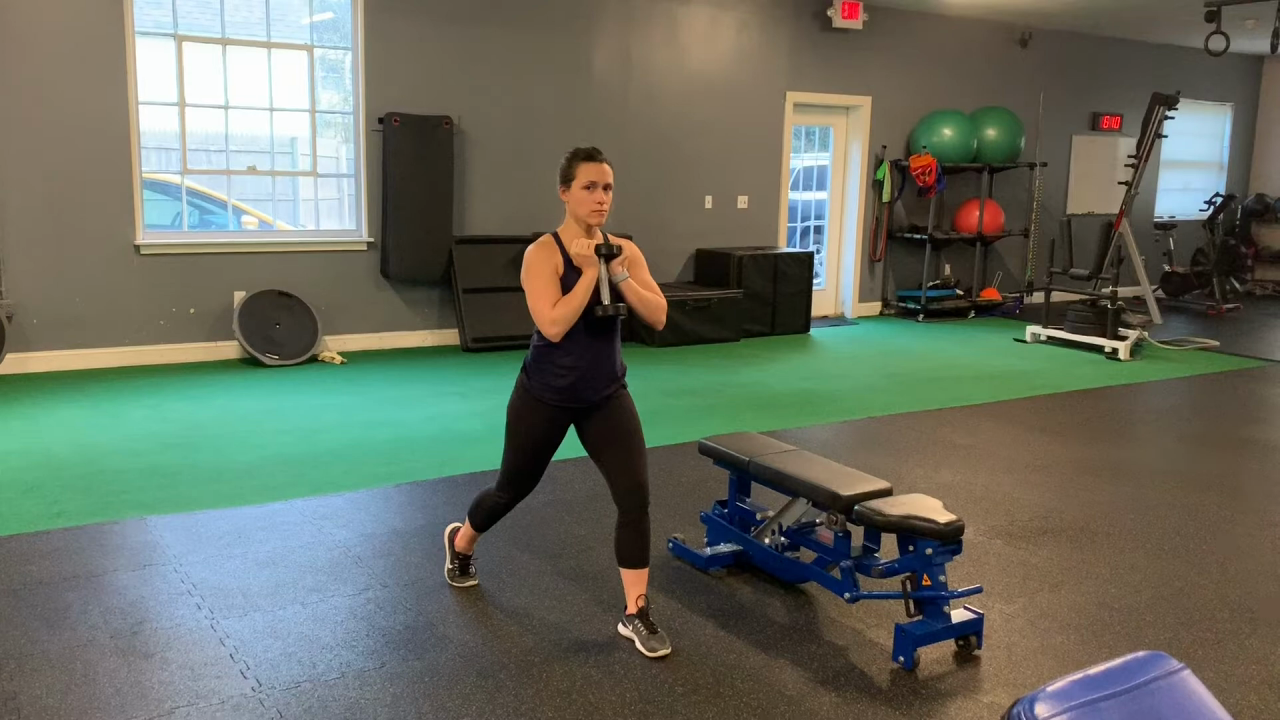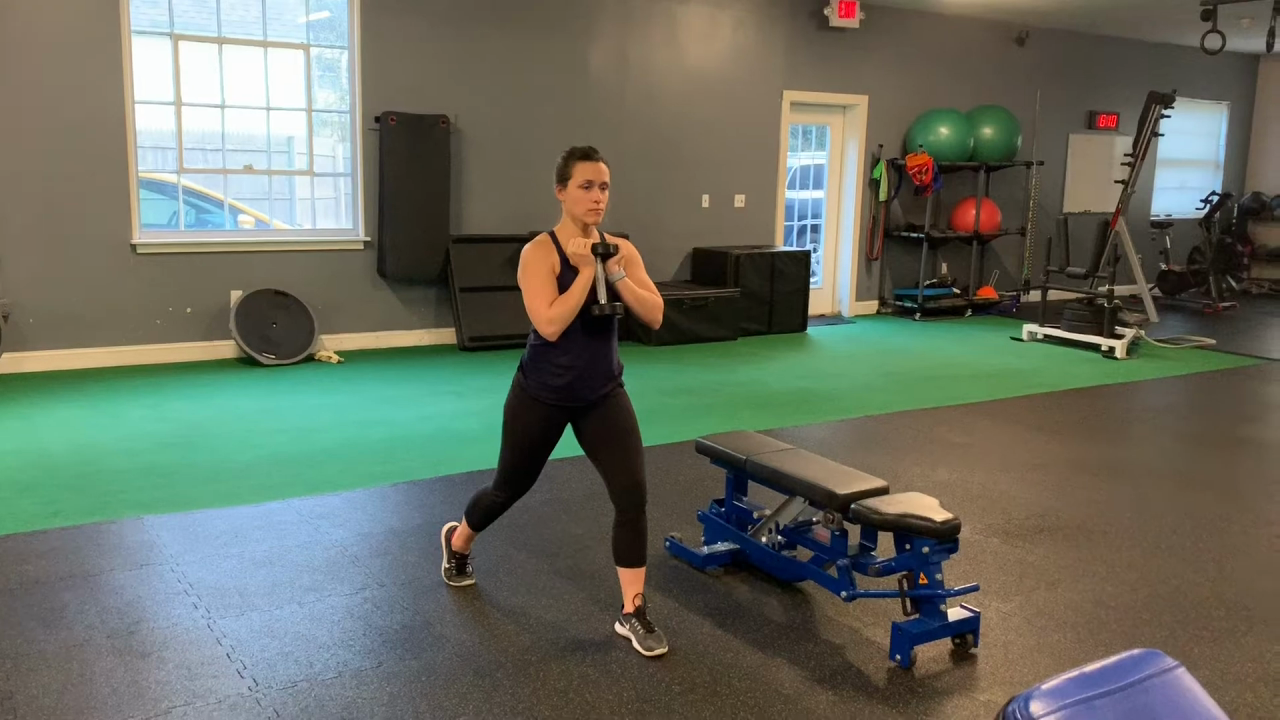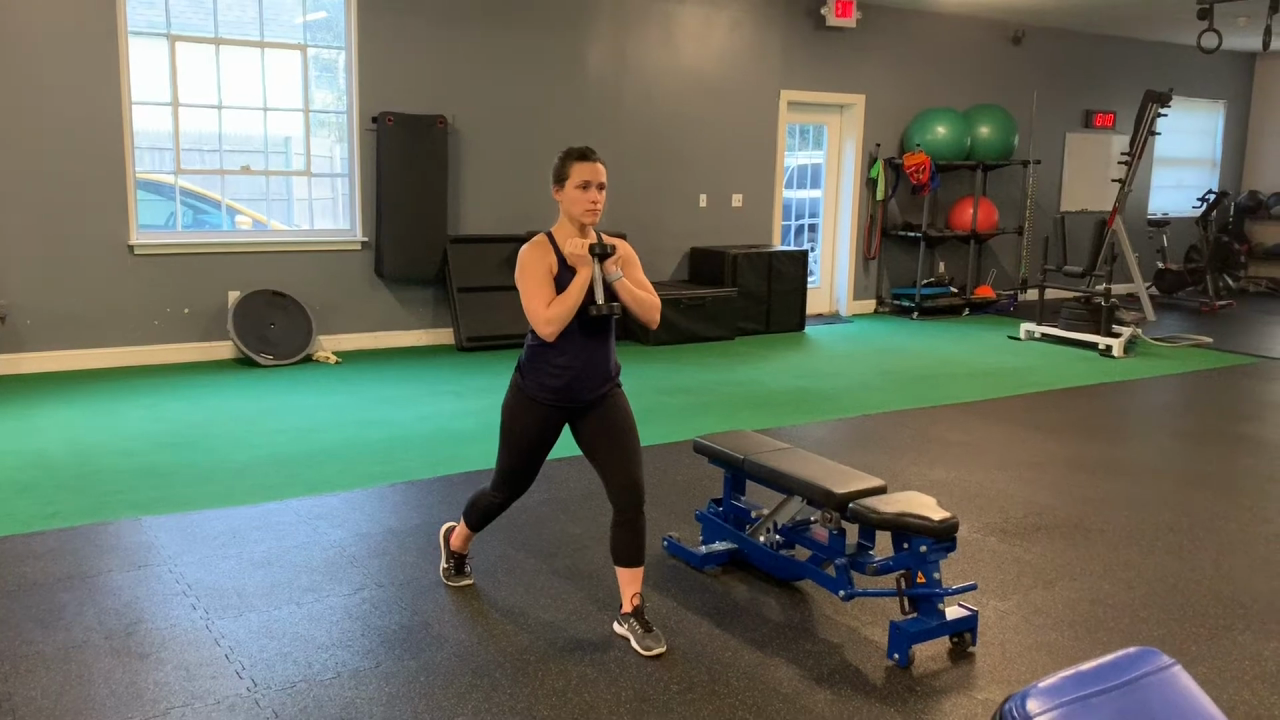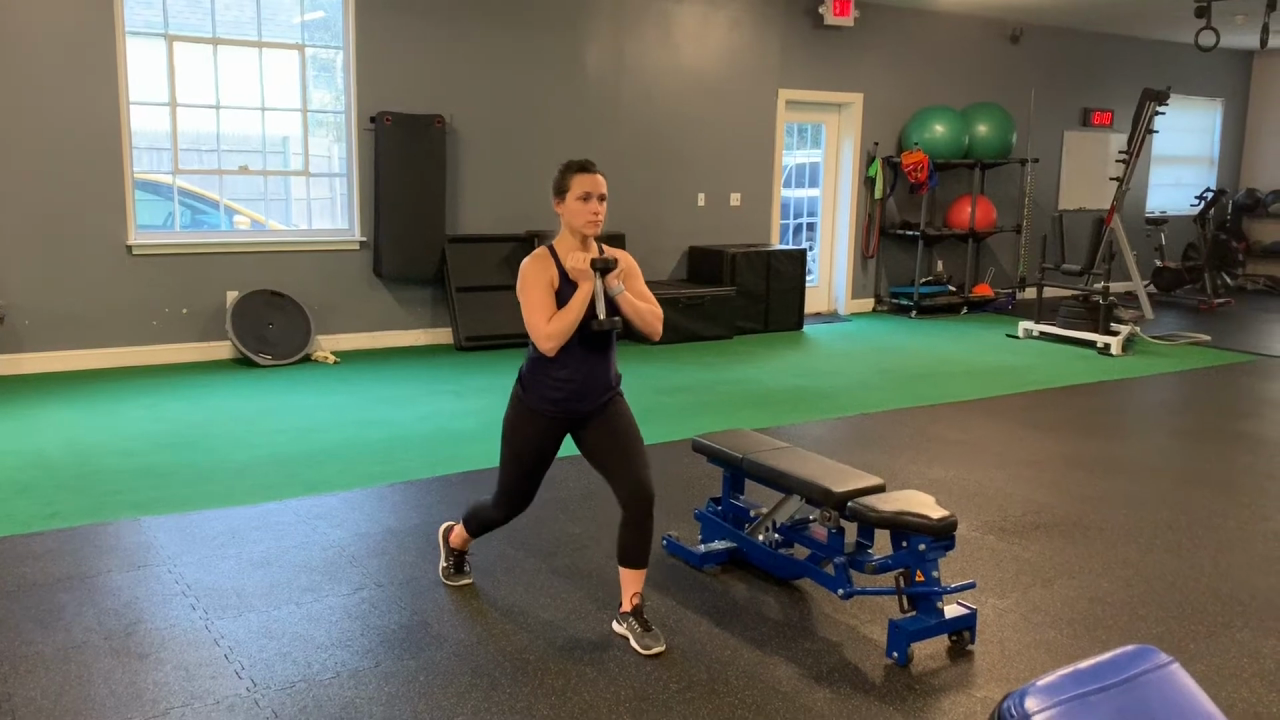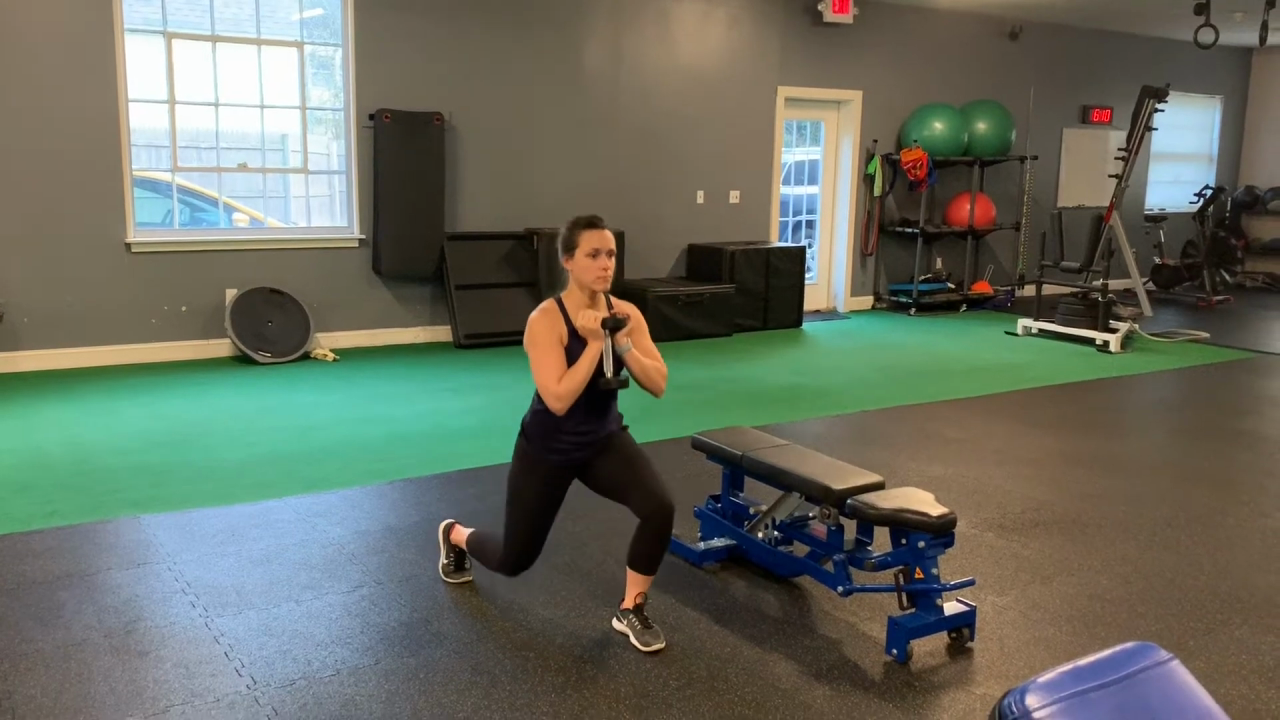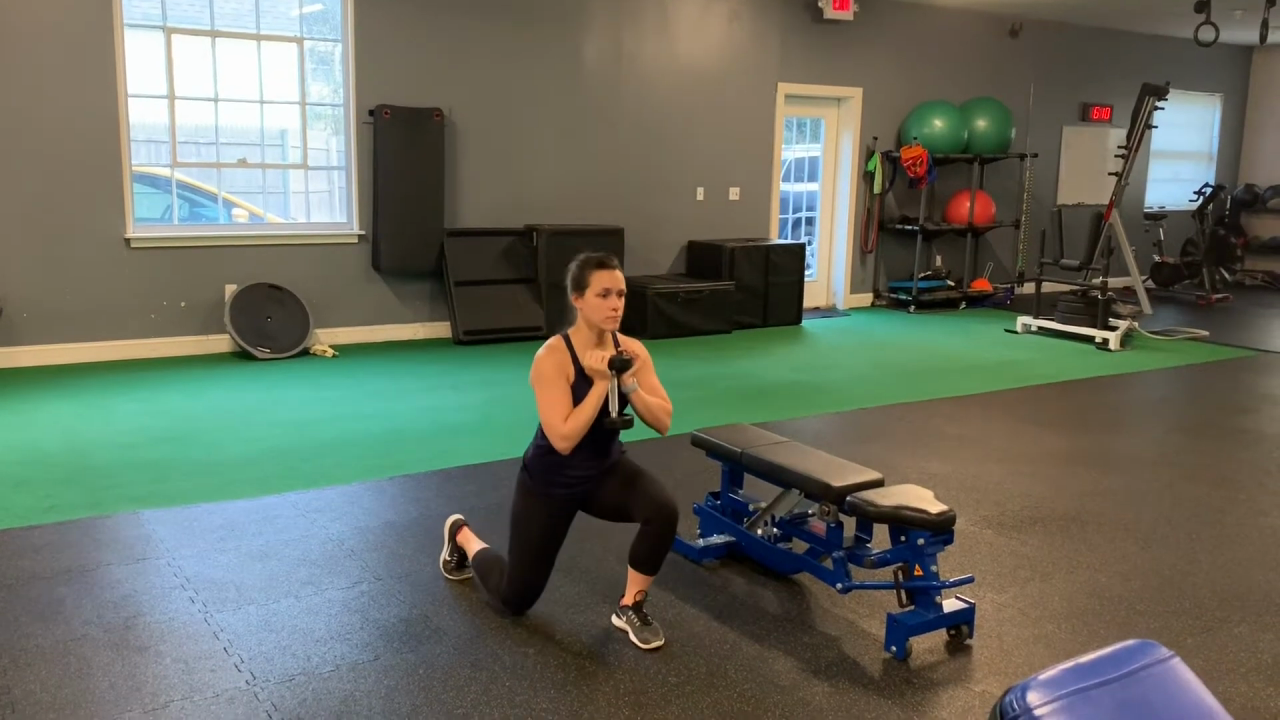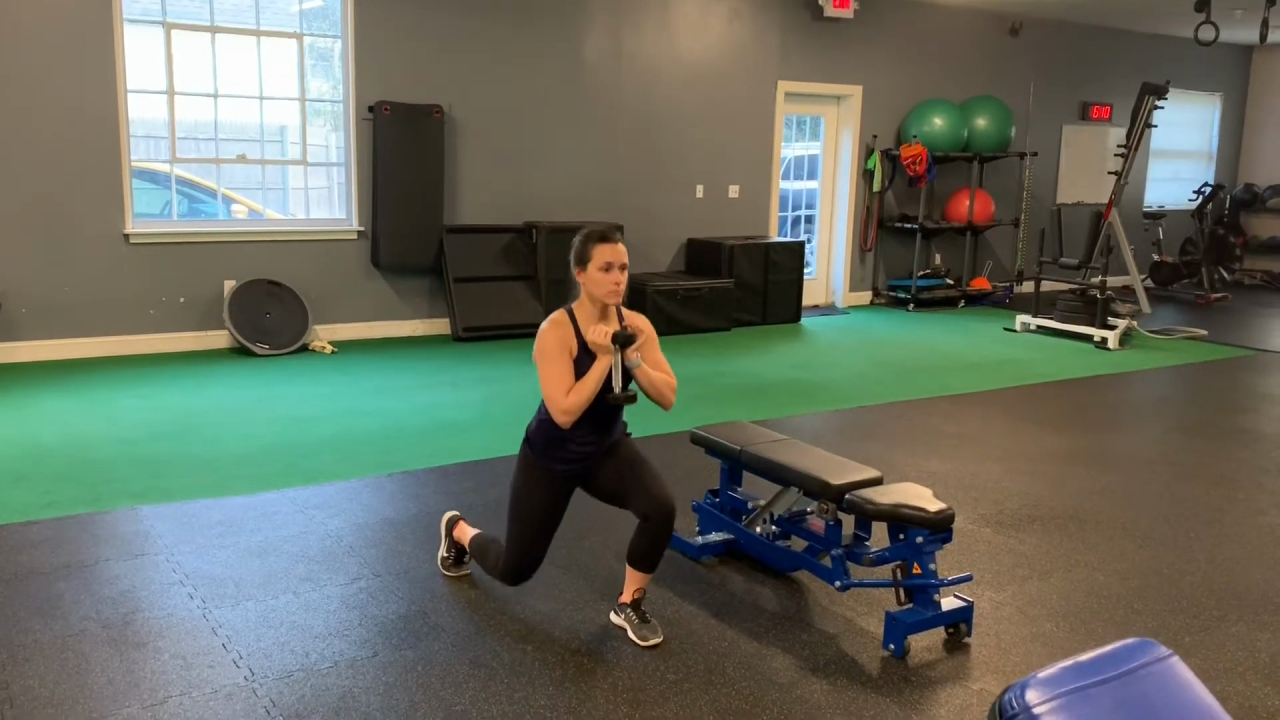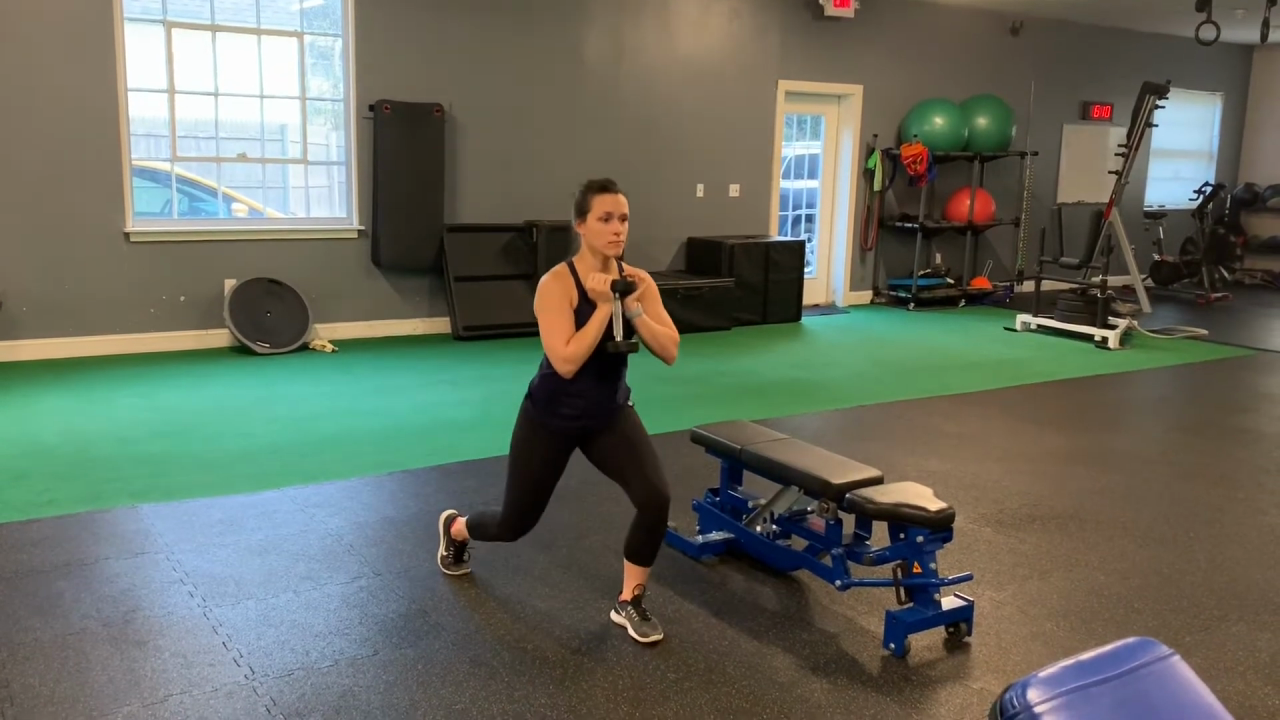
dt=0.3s
person 1, frame 1
left shoulder: (625, 250)
right shoulder: (543, 253)
left elbow: (658, 317)
right elbow: (553, 326)
left wrist: (619, 274)
right wrist: (589, 271)
left hip: (606, 394)
right hip: (546, 395)
left knee: (635, 494)
right knee: (514, 487)
left ankle: (636, 613)
right ankle: (460, 540)
person 1, frame 2
left shoulder: (621, 249)
right shoulder: (540, 252)
left elbow: (655, 316)
right elbow: (550, 325)
left wrist: (615, 273)
right wrist: (585, 271)
left hip: (603, 393)
right hip: (543, 394)
left knee: (632, 493)
right knee: (510, 487)
left ankle: (633, 612)
right ankle: (457, 540)
person 1, frame 3
left shoulder: (619, 249)
right shoulder: (536, 252)
left elbow: (652, 317)
right elbow: (547, 325)
left wrist: (613, 273)
right wrist: (583, 271)
left hip: (600, 393)
right hip: (539, 394)
left knee: (630, 494)
right knee: (507, 488)
left ankle: (631, 612)
right ankle: (455, 541)
person 1, frame 4
left shoulder: (620, 261)
right shoulder: (538, 265)
left elbow: (655, 328)
right elbow: (548, 340)
left wrist: (614, 285)
right wrist: (585, 285)
left hip: (601, 400)
right hip: (541, 403)
left knee: (640, 496)
right knee: (510, 502)
left ankle: (630, 611)
right ankle: (453, 539)
person 1, frame 5
left shoulder: (627, 314)
right shoulder: (546, 319)
left elbow: (659, 383)
right elbow: (558, 399)
left wrist: (622, 345)
right wrist: (594, 343)
left hip: (604, 441)
right hip: (547, 449)
left knee: (659, 508)
right knee: (516, 558)
left ankle: (631, 609)
right ankle: (455, 536)
person 1, frame 6
left shoulder: (632, 350)
right shoulder: (553, 357)
left elbow: (664, 421)
right elbow: (563, 438)
left wrist: (629, 384)
right wrist: (601, 382)
left hip: (605, 470)
right hip: (550, 482)
left knee: (664, 512)
right knee: (517, 598)
left ankle: (631, 608)
right ankle: (462, 535)
person 1, frame 7
left shoulder: (637, 325)
right shoulder: (556, 331)
left elbow: (668, 397)
right elbow: (564, 413)
left wrist: (632, 359)
right wrist: (604, 357)
left hip: (607, 449)
right hip: (550, 459)
left knee: (660, 508)
right knee: (515, 570)
left ankle: (629, 604)
right ankle: (458, 530)
person 1, frame 8
left shoulder: (638, 281)
right shoulder: (557, 283)
left elbow: (670, 351)
right elbow: (566, 362)
left wrist: (632, 309)
right wrist: (604, 306)
left hip: (610, 413)
right hip: (551, 416)
left knee: (655, 498)
right knee: (514, 524)
left ankle: (629, 602)
right ankle: (456, 528)
